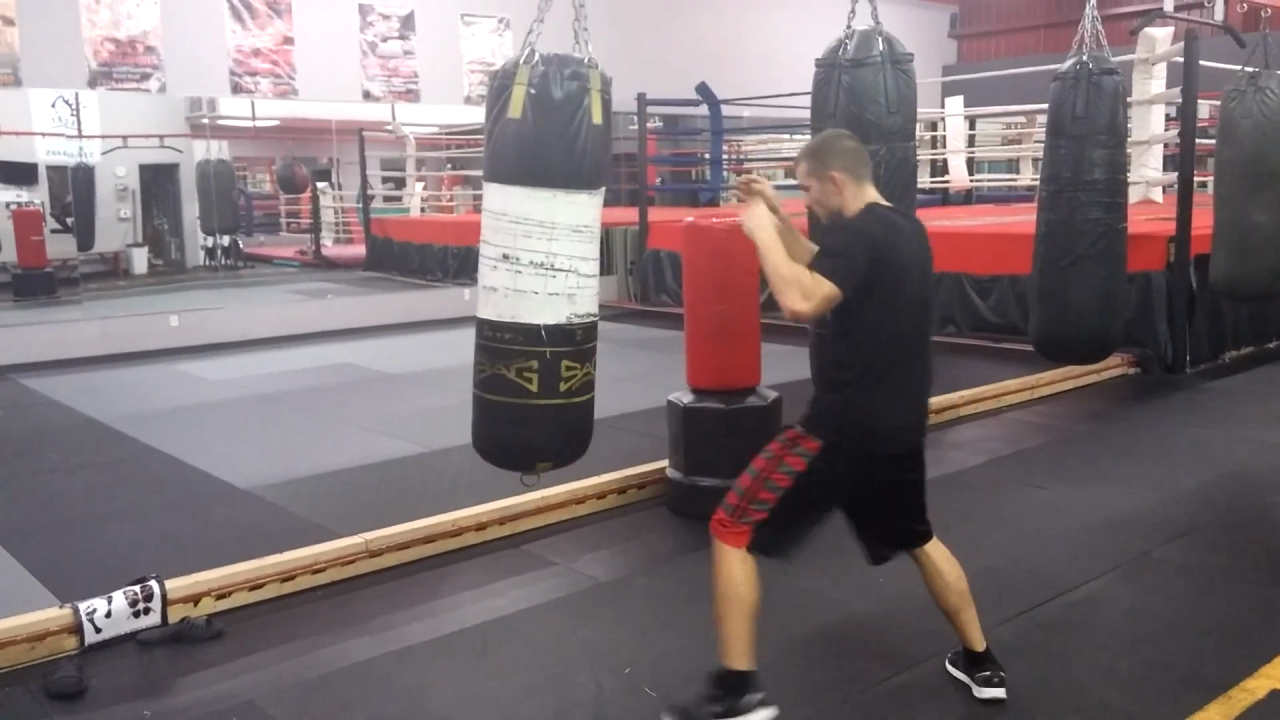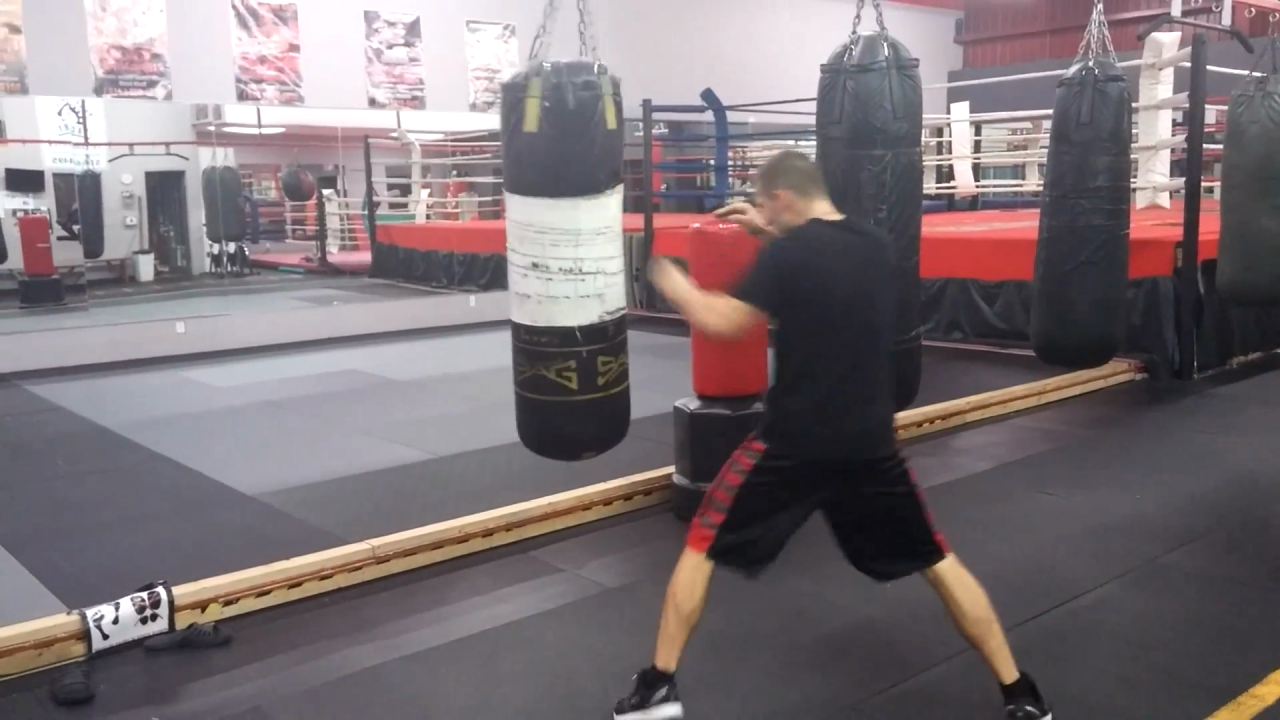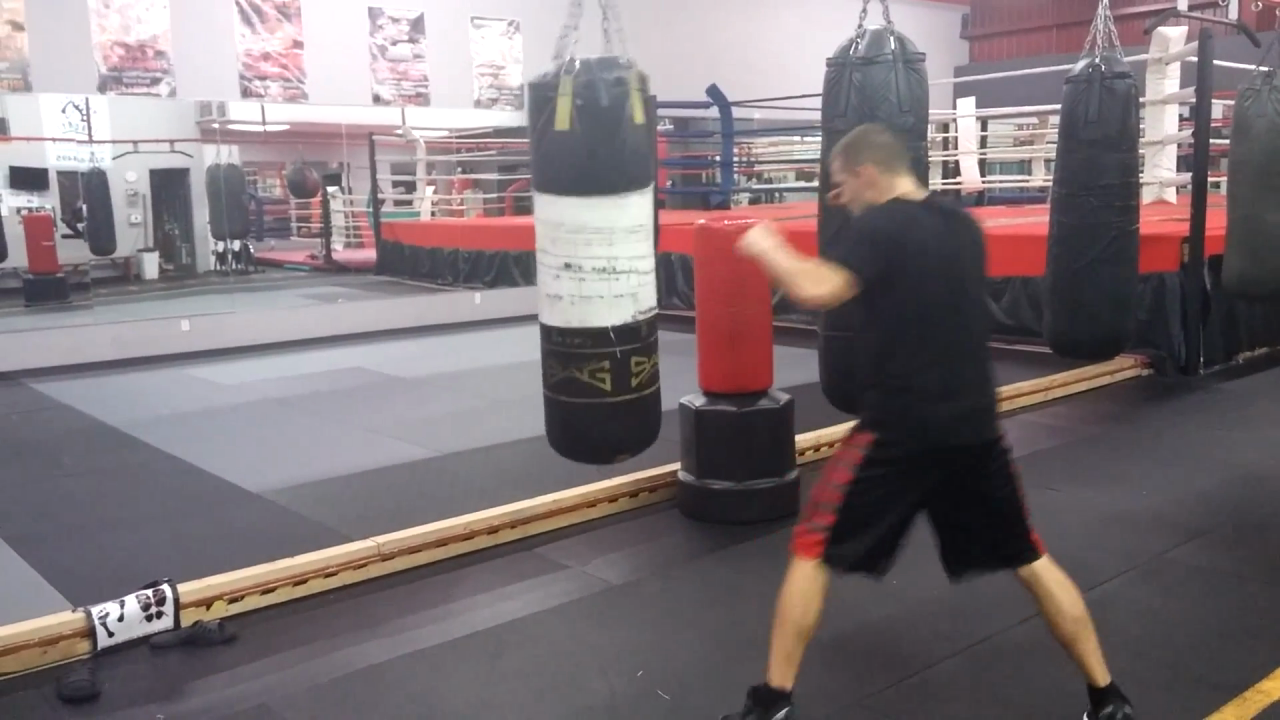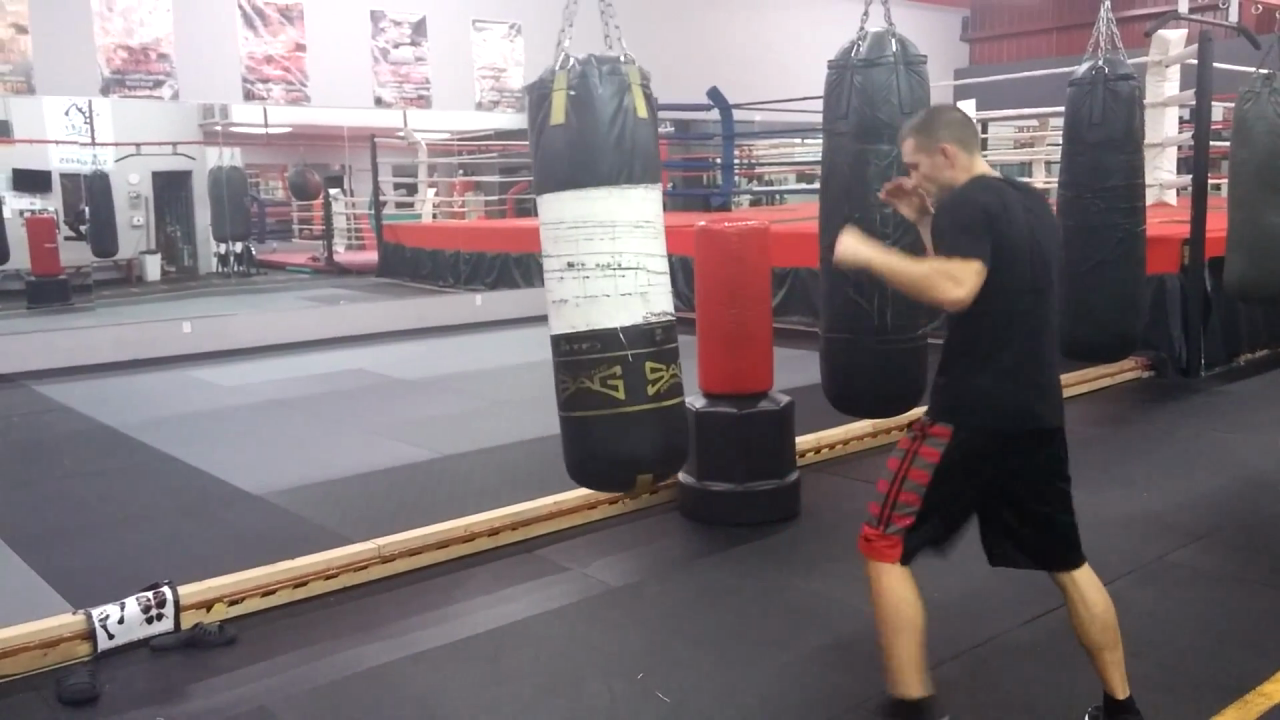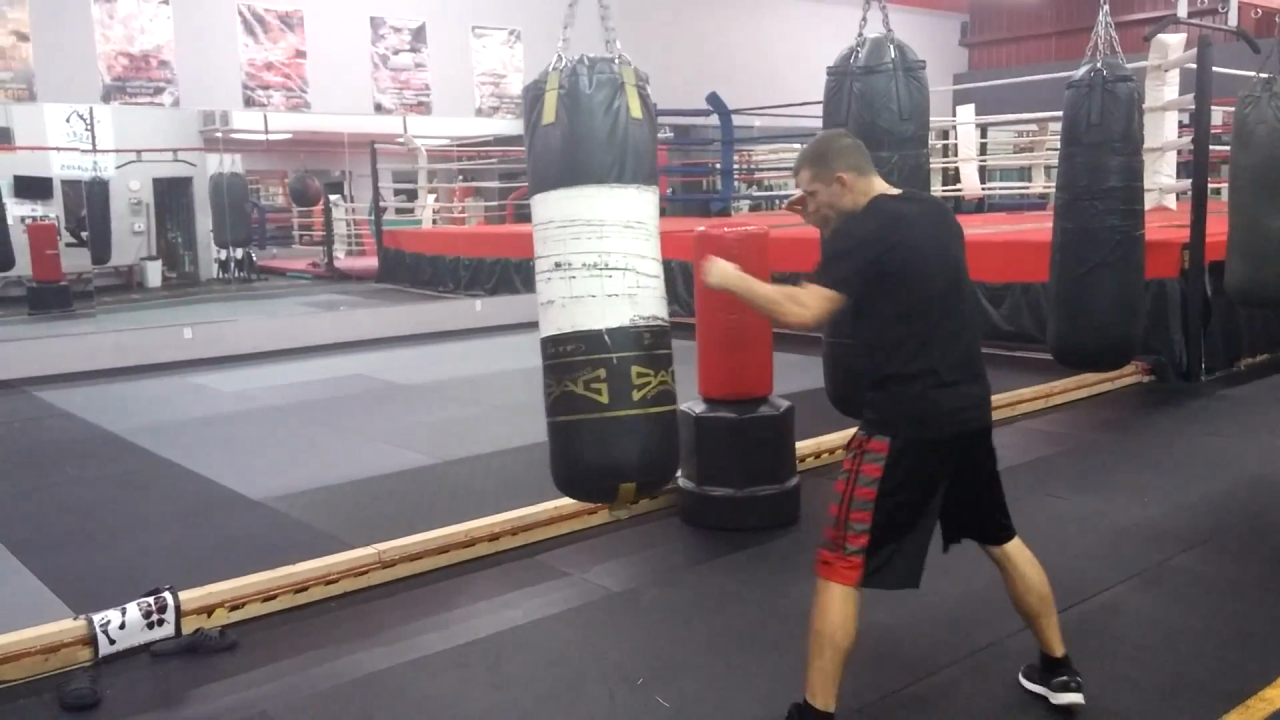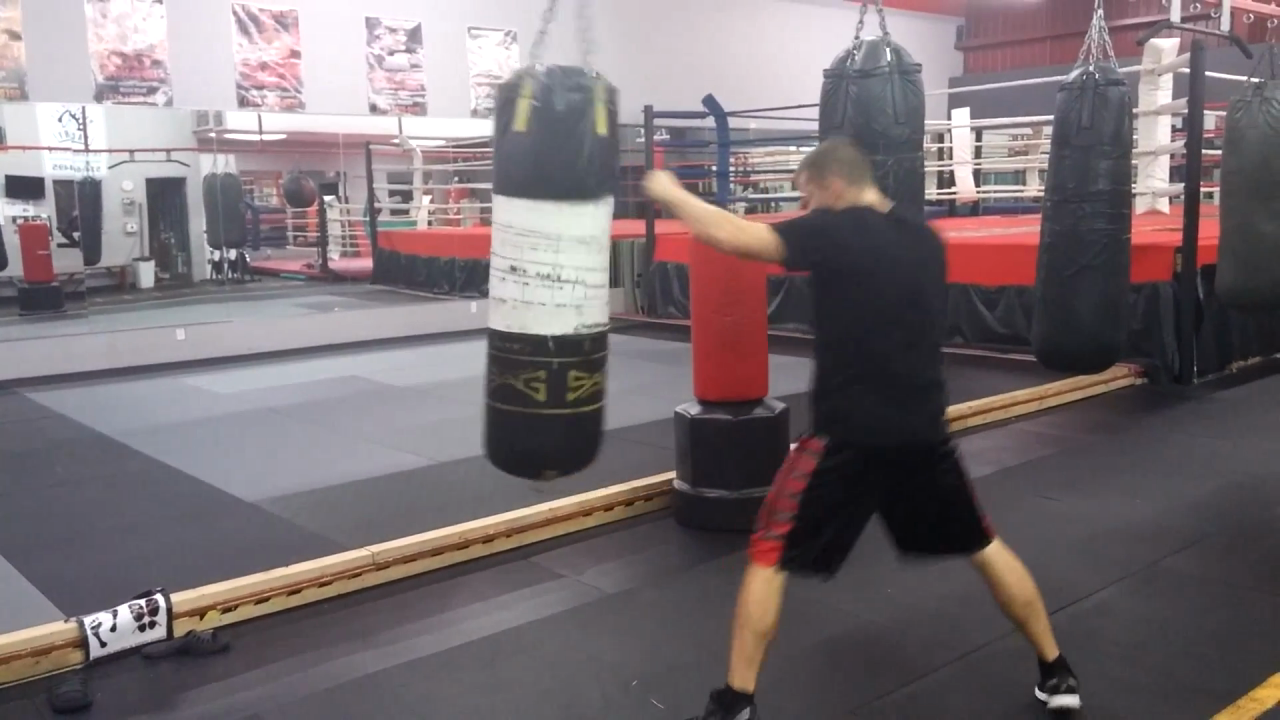
dt=0.5s
person 1, frame 1
left shoulder: (861, 233)
right shoulder: (905, 228)
left elbow: (802, 302)
left wrist: (765, 232)
right wrist: (780, 216)
left hip: (843, 426)
right hip: (903, 424)
left knee: (733, 531)
right knee: (919, 540)
right ankle: (981, 662)
person 1, frame 2
left shoulder: (790, 252)
right shoulder: (876, 244)
left elbow: (723, 321)
left wrist: (673, 282)
right wrist: (767, 230)
left hip: (792, 439)
right hip: (870, 440)
left knee: (702, 544)
right knee: (936, 560)
person 1, frame 3
left shoulder: (878, 226)
right shoulder: (960, 226)
left elbow: (818, 291)
left wrist: (765, 246)
left hip: (896, 429)
right hip: (974, 426)
left knee: (811, 551)
right knee: (1027, 559)
person 1, frame 4
left shoulder: (969, 203)
right shoulder: (1032, 205)
left elbow: (955, 289)
left wrist: (866, 254)
right wrist: (925, 218)
left hip: (971, 416)
right hip: (1038, 415)
left knee: (885, 548)
right knee: (1068, 565)
person 1, frame 5
left shoulder: (866, 227)
right shoulder: (933, 214)
left elbow: (804, 309)
left wrist: (731, 278)
right wrist: (819, 221)
left hip: (904, 422)
right hip: (967, 412)
left knee: (842, 570)
right knee: (997, 539)
right ankle: (1058, 670)
person 1, frame 6
left shoulder: (834, 233)
right shoulder: (926, 241)
left elbow: (736, 237)
left wrist: (667, 190)
left hip: (849, 433)
right hip: (922, 432)
left knee: (768, 555)
right knee: (982, 546)
